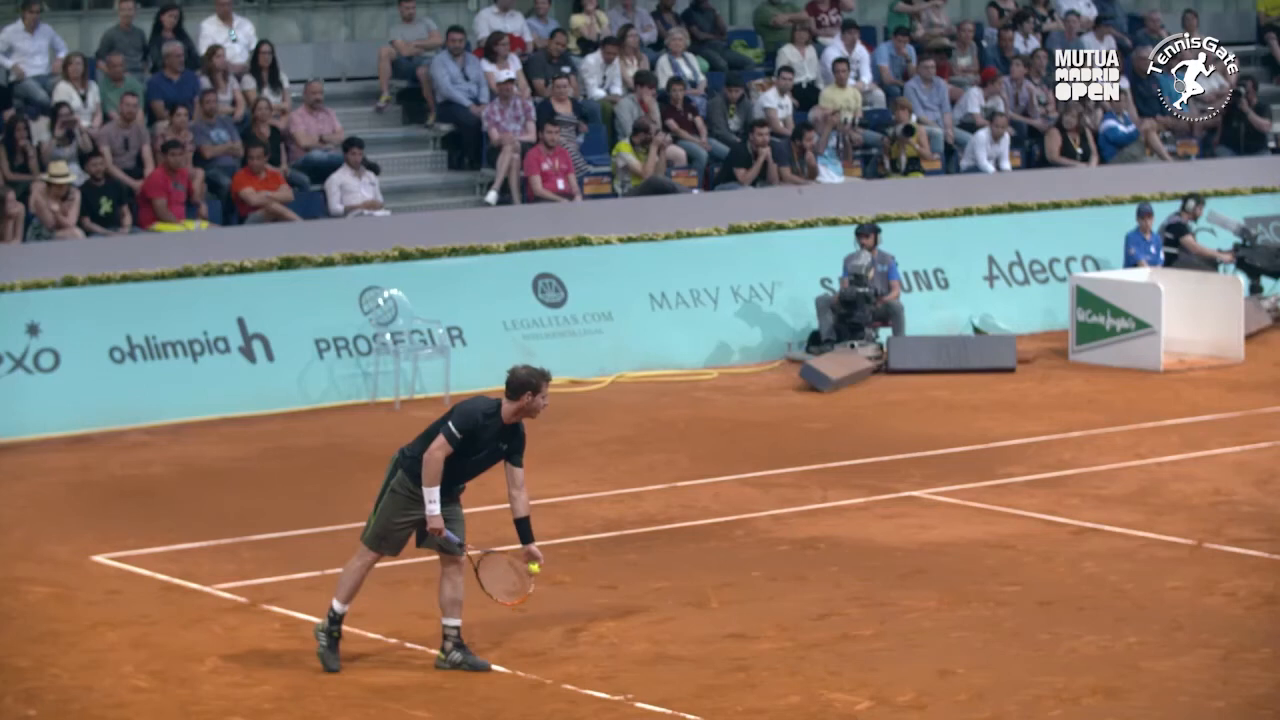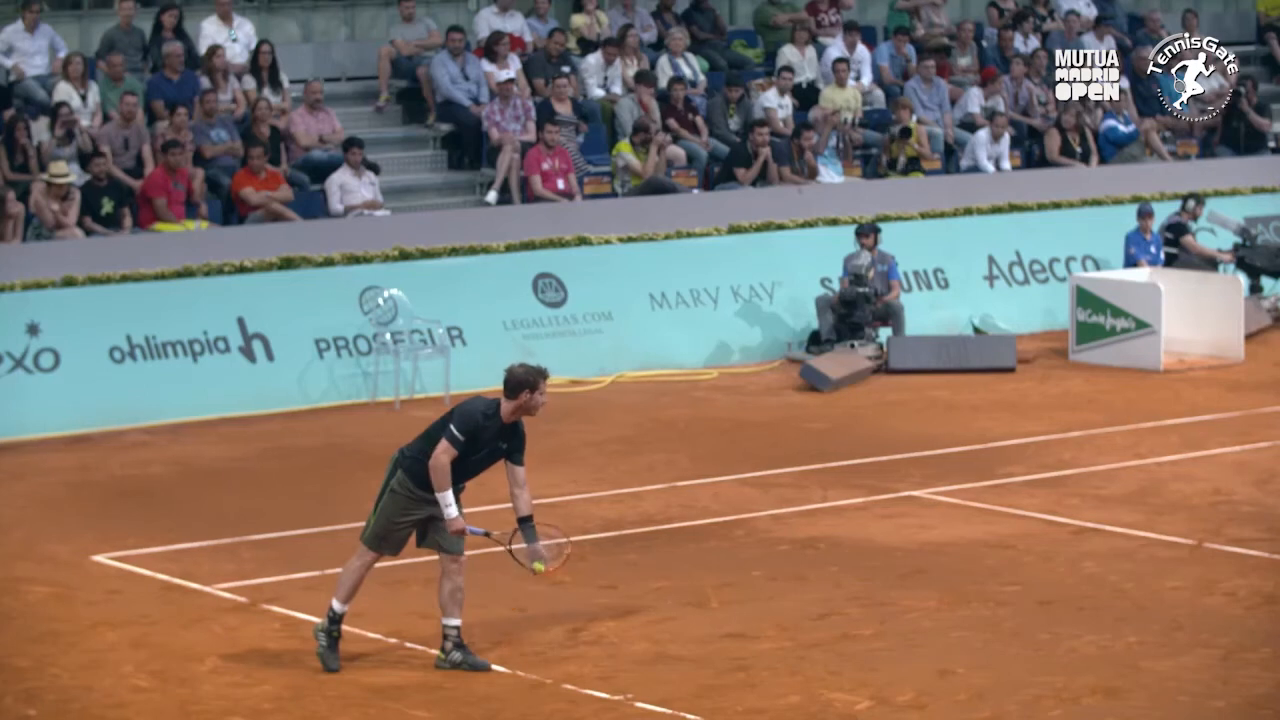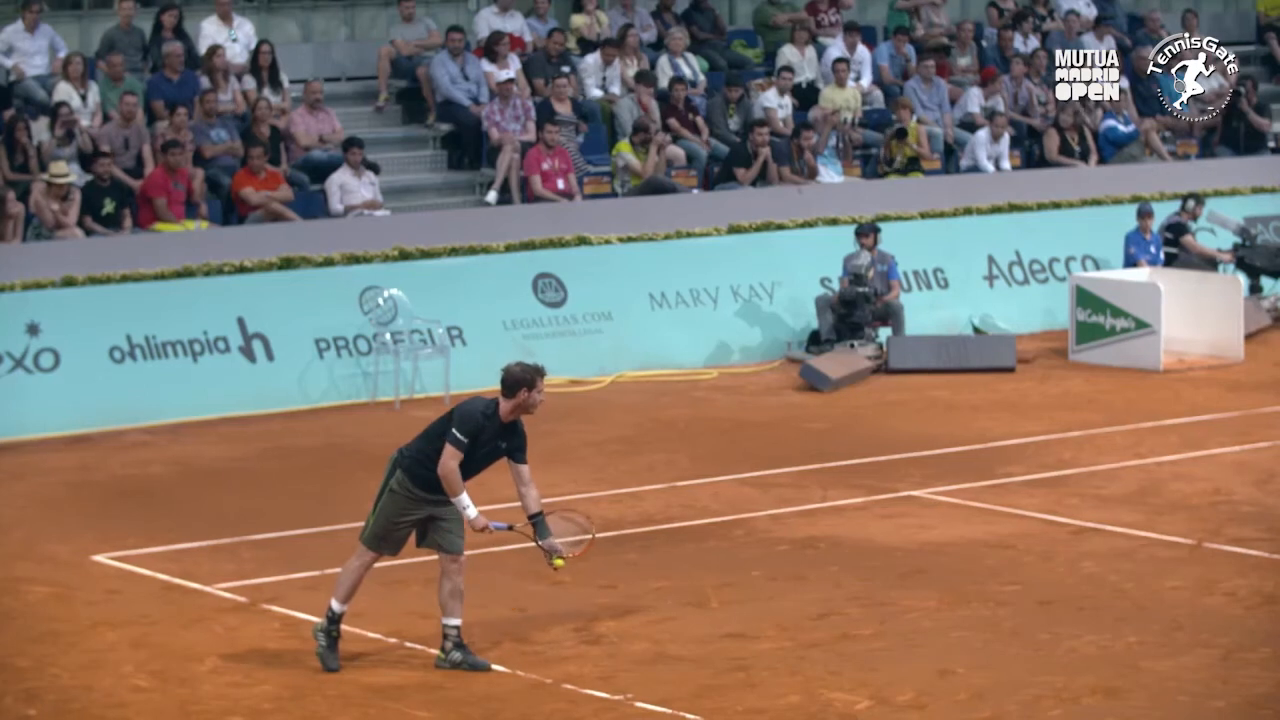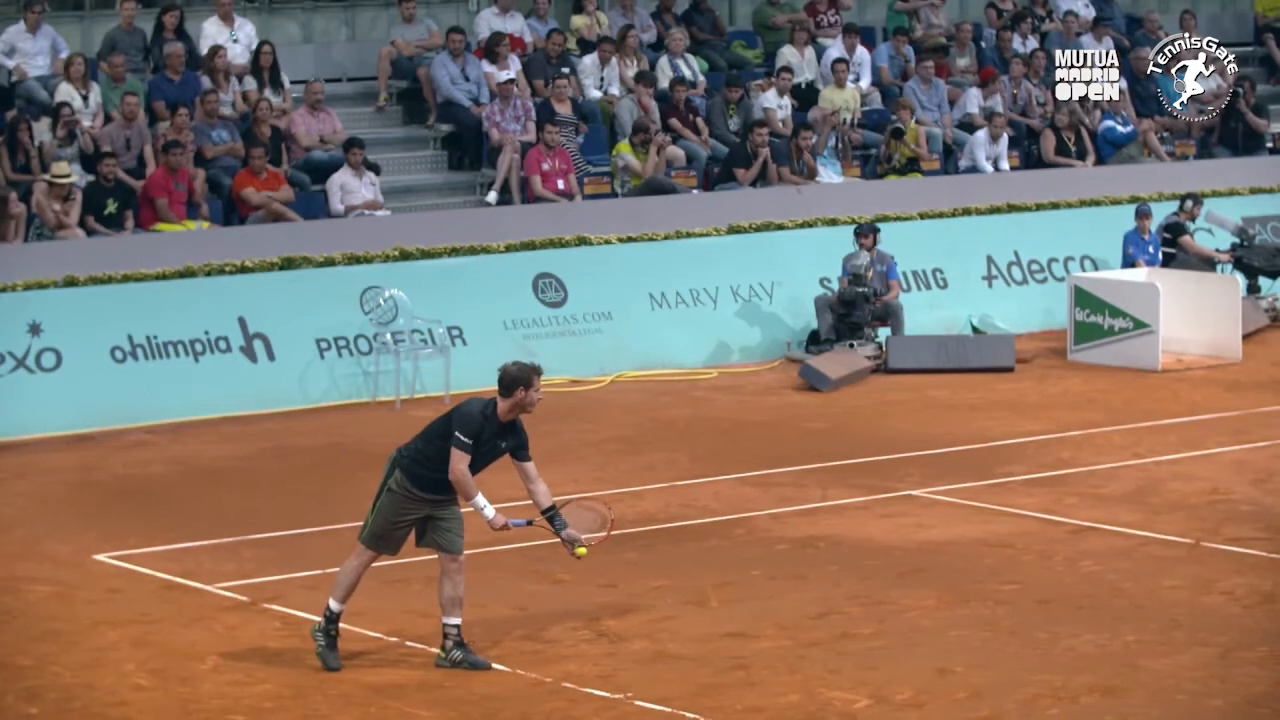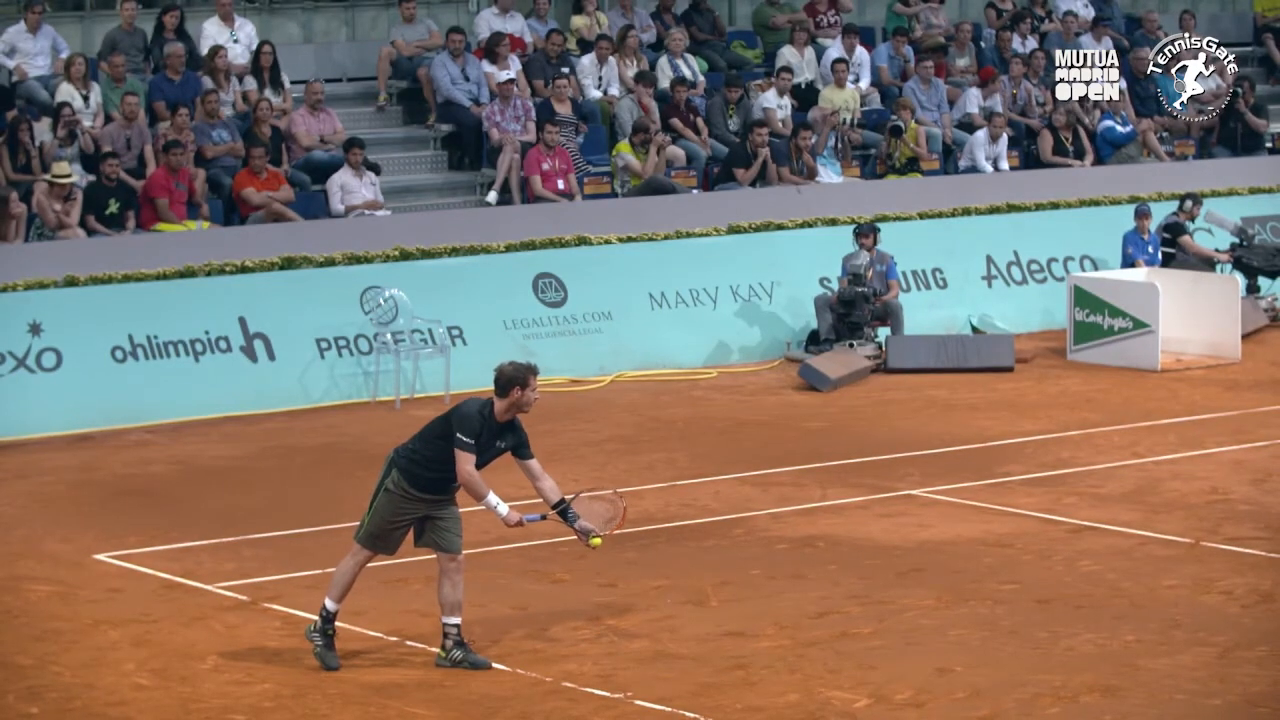
dt=0.4s
person 1, frame 1
left shoulder: (515, 435)
right shoulder: (474, 412)
left elbow: (517, 490)
right elbow: (433, 455)
left wrist: (527, 541)
right wrist: (432, 510)
left hip: (448, 493)
right hip: (410, 481)
left knee: (455, 562)
right knee: (370, 554)
left ankle: (451, 646)
right ankle: (330, 628)
person 1, frame 2
left shoulder: (515, 433)
right shoulder: (474, 413)
left elbow: (519, 489)
right elbow: (438, 461)
left wrist: (531, 539)
right wrist: (452, 514)
left hip: (446, 490)
right hip: (409, 483)
left knee: (455, 562)
right knee: (369, 554)
left ankle: (451, 646)
right ankle: (329, 628)
person 1, frame 3
left shoulder: (515, 432)
right shoulder: (473, 413)
left elbow: (526, 487)
right elbow: (446, 467)
left wrist: (543, 535)
right wrist: (471, 513)
left hip: (444, 495)
right hip: (407, 483)
left knee: (454, 562)
right knee: (368, 554)
left ankle: (451, 646)
right ankle: (329, 628)
person 1, frame 4
left shoulder: (514, 432)
right shoulder: (472, 414)
left elbow: (534, 483)
right elbow: (457, 472)
left wrist: (560, 526)
right wrist: (489, 513)
left hip: (443, 495)
right hip: (406, 483)
left knee: (454, 561)
right knee: (366, 553)
left ankle: (451, 645)
right ankle: (327, 627)
person 1, frame 5
left shoulder: (513, 431)
right shoulder: (470, 414)
left elbow: (541, 479)
right elbow: (466, 474)
left wrist: (572, 519)
right wrist: (502, 510)
left hip: (441, 494)
right hip: (403, 483)
left knee: (453, 561)
right knee: (362, 553)
left ankle: (451, 645)
right ankle: (323, 627)
